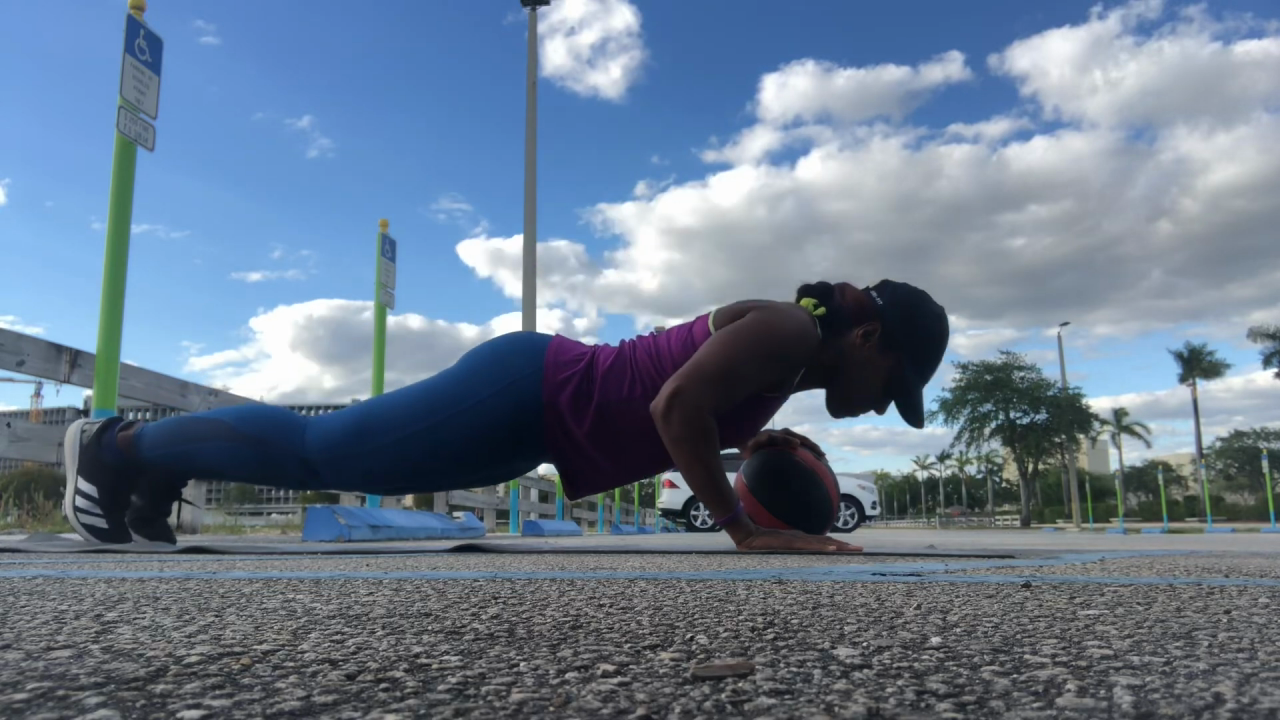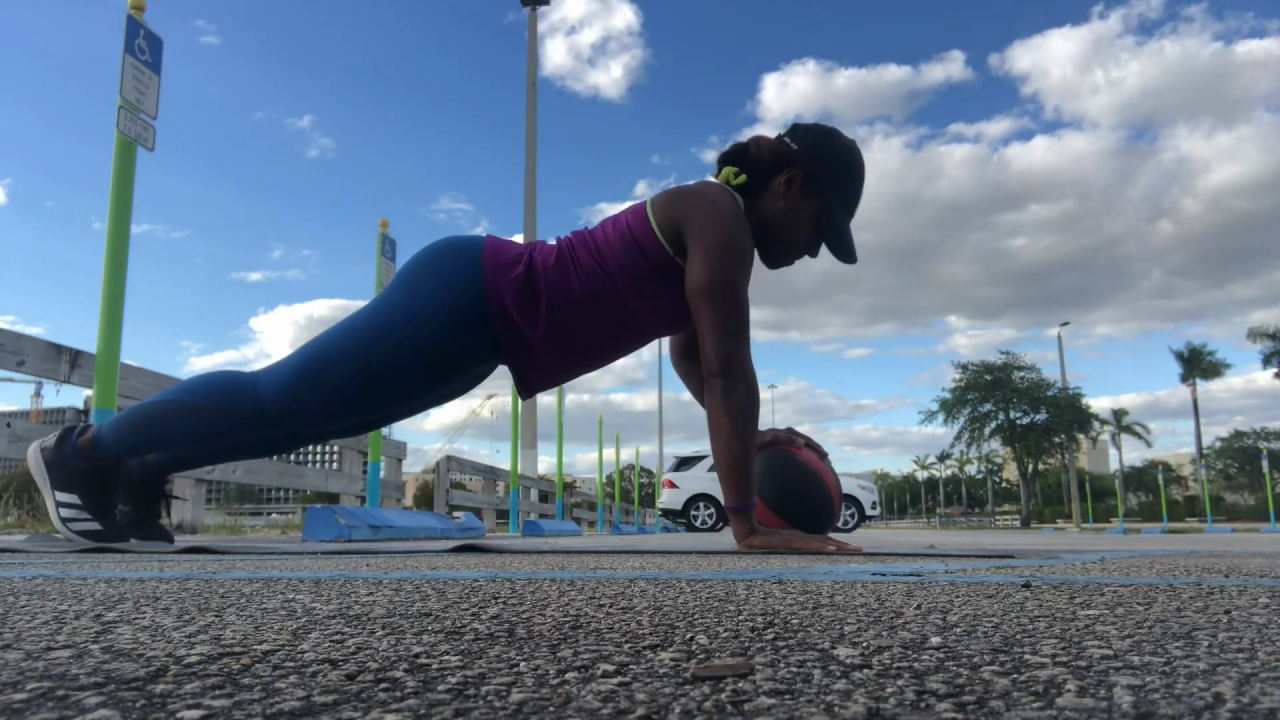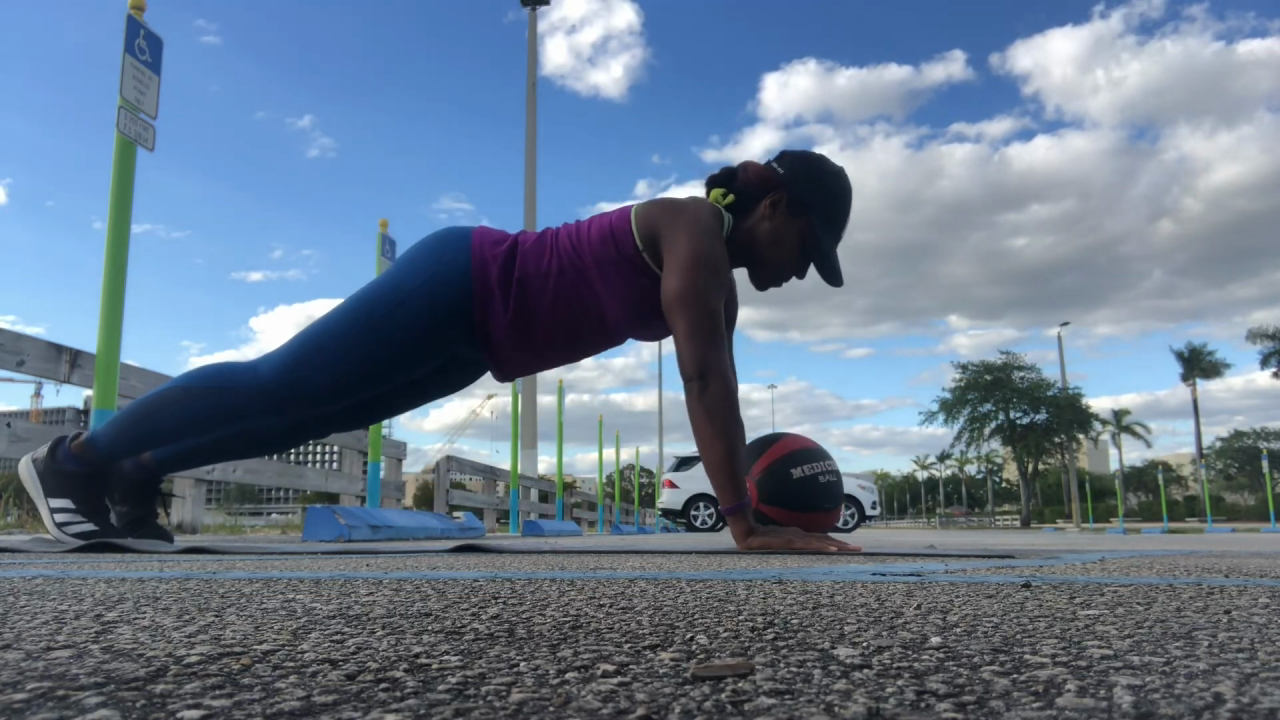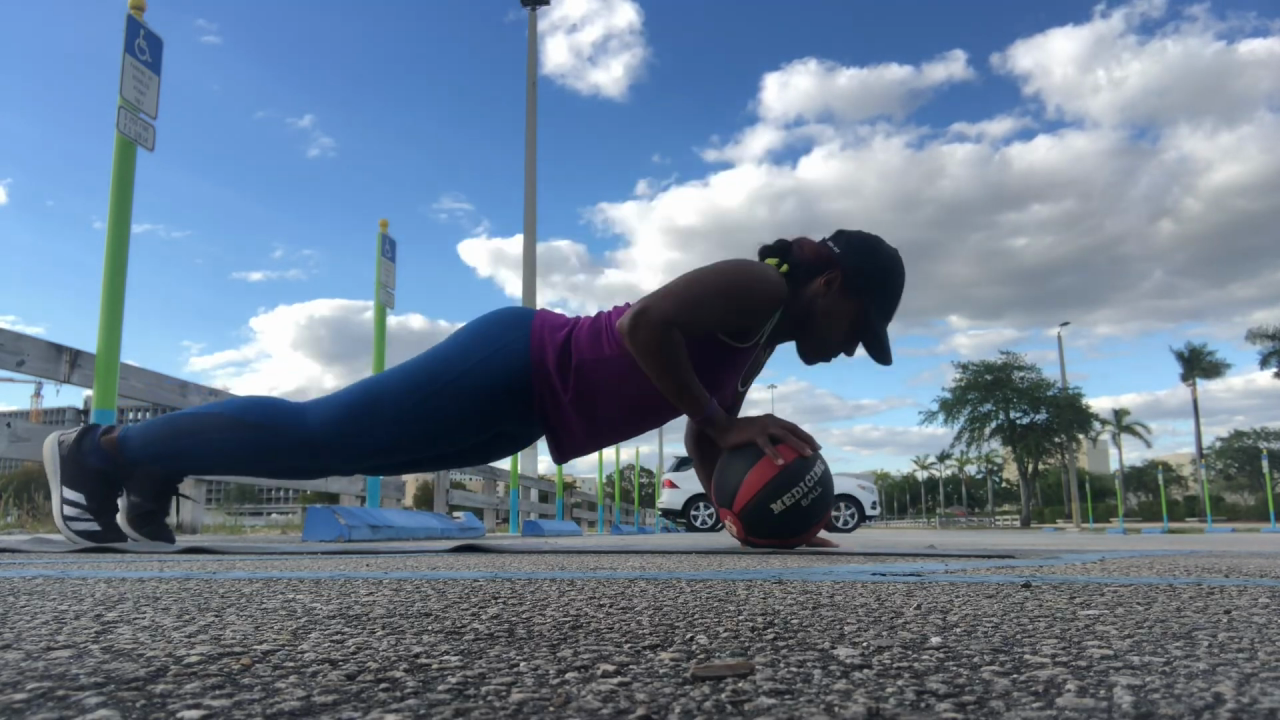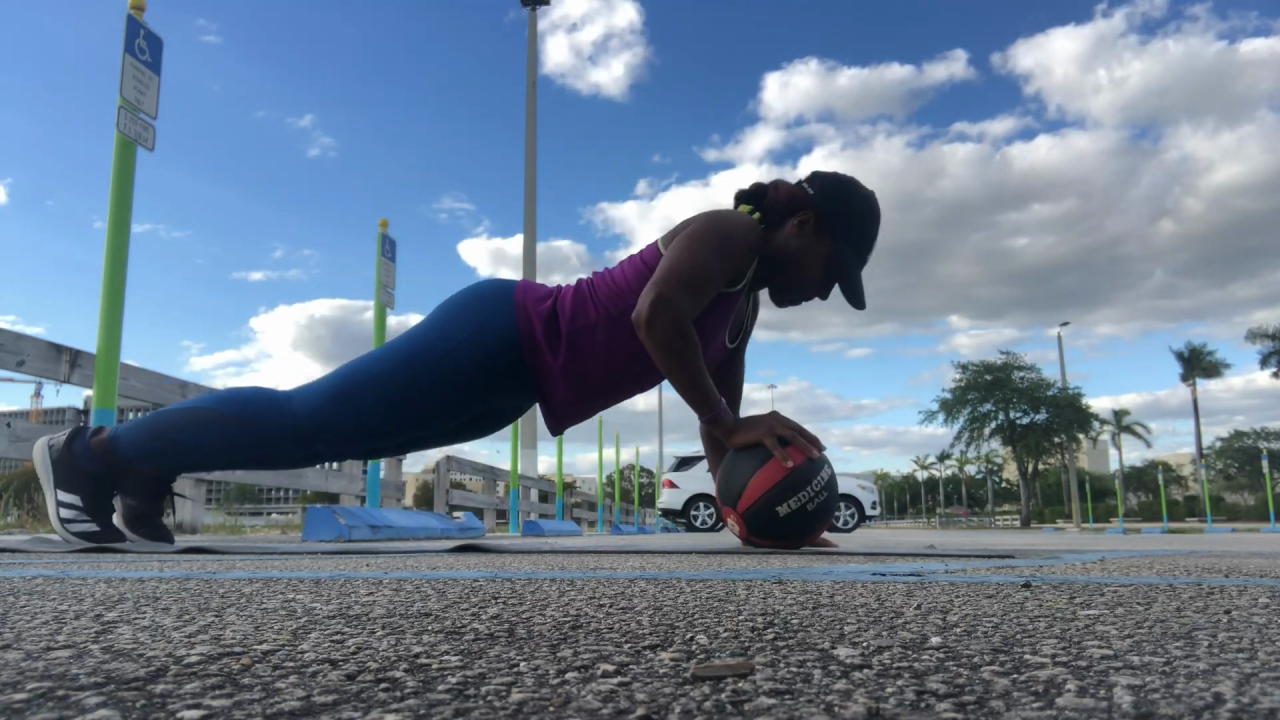
dt=1s
person 1, frame 1
left shoulder: (780, 347)
right shoulder: (793, 333)
right elbow: (673, 408)
left wrist: (751, 435)
right wrist: (743, 529)
left hip: (540, 401)
right hip: (525, 398)
left knee: (327, 446)
right knee: (313, 448)
left ankle: (155, 470)
right ankle: (118, 446)
person 1, frame 2
left shoulder: (715, 237)
right shoulder: (722, 215)
left elbow: (693, 360)
right elbow: (728, 372)
left wrist: (746, 439)
right wrist: (746, 522)
left hip: (481, 320)
right hip: (466, 300)
left knee: (293, 411)
right knee: (276, 400)
left ankle: (138, 473)
right ankle: (83, 452)
person 1, frame 3
left shoulder: (715, 280)
right shoulder: (694, 228)
left elbow: (714, 397)
right elbow: (705, 379)
left wrist: (749, 501)
right wrist: (744, 521)
left hip: (474, 340)
right hip: (457, 285)
left knee: (311, 413)
right knee: (275, 387)
left ankle: (137, 474)
right ankle: (74, 457)
person 1, frame 4
left shoulder: (759, 340)
right shoulder: (755, 287)
left elbow: (706, 446)
right elbow: (643, 328)
right wrist: (718, 422)
left hip: (526, 407)
right hip: (514, 367)
left knee: (333, 447)
right knee: (313, 433)
left ankle: (156, 471)
right ankle: (97, 451)
person 1, frame 5
left shoulder: (744, 301)
right shoulder: (731, 233)
left elbow: (718, 420)
right elbow: (653, 312)
left wrist: (747, 449)
right wrist: (721, 419)
left hip: (511, 382)
right hip: (499, 337)
left knee: (317, 431)
right knee: (302, 420)
left ankle: (150, 472)
right ankle: (92, 452)
